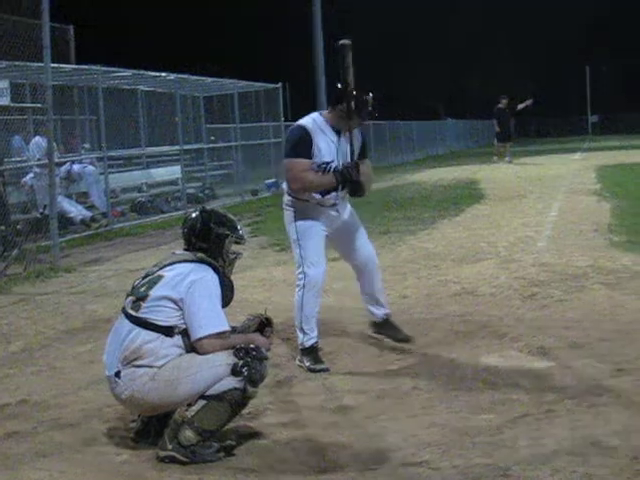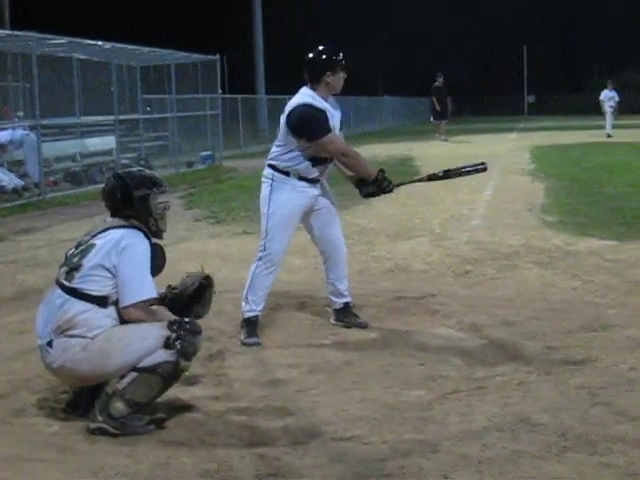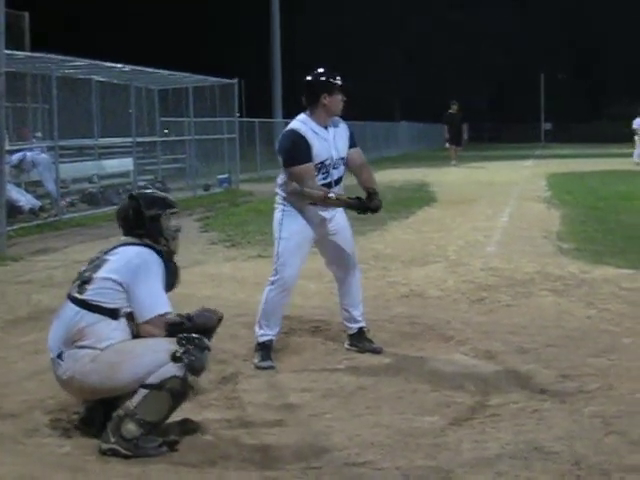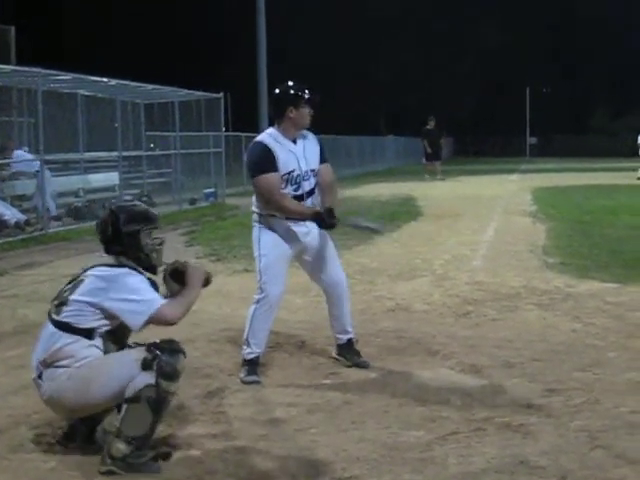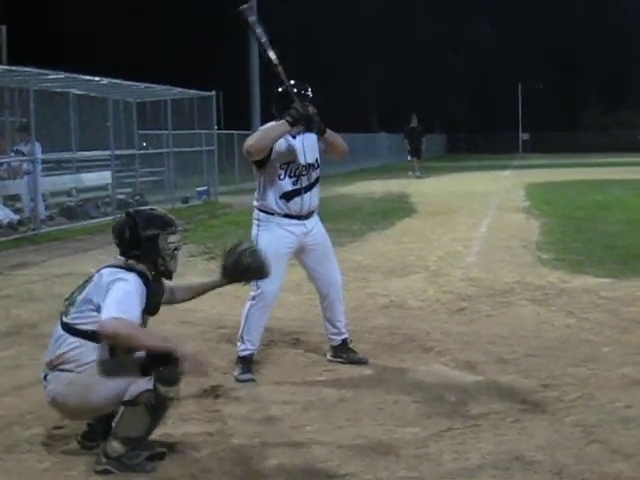
dt=1s
person 1, frame 1
left shoulder: (355, 135)
right shoulder: (304, 132)
left elbow: (366, 179)
right elbow: (297, 180)
left wrist: (358, 183)
right wrist: (339, 178)
left hip: (340, 210)
right hip: (307, 213)
left knee: (368, 262)
right knee: (312, 277)
left ankle: (381, 319)
right ankle: (308, 347)
person 1, frame 2
left shoulder: (328, 104)
right shoulder: (306, 109)
left elbow: (339, 151)
right elbow: (342, 152)
left wrist: (358, 181)
right wrist: (376, 176)
left hip: (316, 185)
right hip: (285, 186)
left knee: (335, 247)
right knee: (271, 253)
left ankle: (341, 308)
right ankle: (250, 318)
person 1, frame 3
left shoulder: (341, 127)
right shoulder: (295, 136)
left elbow: (359, 164)
right elbow: (309, 189)
left wrist: (371, 192)
right wrist: (350, 202)
left hip: (333, 210)
right hip: (297, 212)
left knee: (350, 270)
right knee: (283, 277)
left ankle: (356, 332)
right ankle: (264, 342)
person 1, frame 4
left shoulder: (312, 141)
right shoulder: (262, 148)
left elbow: (327, 182)
right elbow: (274, 198)
left wrist: (328, 211)
right wrist: (314, 213)
left hip: (310, 226)
right hip: (274, 229)
left knee: (337, 283)
right knee: (269, 294)
left ankle: (345, 344)
right ankle: (250, 358)
person 1, frame 5
left shoulder: (311, 134)
right shoulder: (269, 135)
left elbow: (341, 150)
right elbow: (250, 150)
left wrist: (321, 128)
right wrist: (289, 123)
left hip: (310, 224)
right hip: (274, 226)
left knee: (332, 284)
right knee: (264, 291)
left ankle: (339, 345)
right ankle: (245, 356)
person 2, frame 1
left shoulder: (174, 265)
right shoulder: (200, 273)
right elbow: (206, 344)
left wrist: (242, 331)
right wrist: (250, 339)
right hip: (141, 382)
left knee: (220, 348)
right knee: (250, 362)
left ankle: (157, 422)
right ankle: (183, 441)
person 2, frame 2
left shoulder: (106, 233)
right shoulder: (132, 239)
right elbow: (134, 312)
right wrist: (174, 322)
left hip: (56, 347)
right hip: (74, 352)
left knee: (147, 323)
right knee: (185, 335)
left ankle: (89, 393)
right ankle: (113, 413)
person 2, frame 3
left shoulder: (120, 253)
right shoulder: (144, 256)
right elbow: (151, 329)
left wrist: (188, 320)
left hip: (68, 361)
right hip: (85, 365)
right knee: (193, 351)
left ankle: (102, 410)
right ankle: (126, 434)
person 2, frame 4
left shoulder: (108, 270)
right shoulder: (119, 277)
right elbow: (169, 314)
left wrist: (179, 285)
right wrist: (193, 285)
left hip: (57, 377)
right hip: (65, 383)
left knee: (136, 359)
right knee: (167, 357)
left ankle: (82, 427)
right ankle: (123, 453)
person 2, frame 5
left shoulder: (135, 273)
right shoulder: (126, 281)
left elbow: (173, 294)
right elbow: (114, 328)
left wrist: (219, 281)
right wrist: (177, 349)
left hip: (81, 374)
right hip: (69, 385)
left knee: (158, 348)
right knee: (165, 362)
left ankle: (99, 431)
right ankle: (117, 452)
